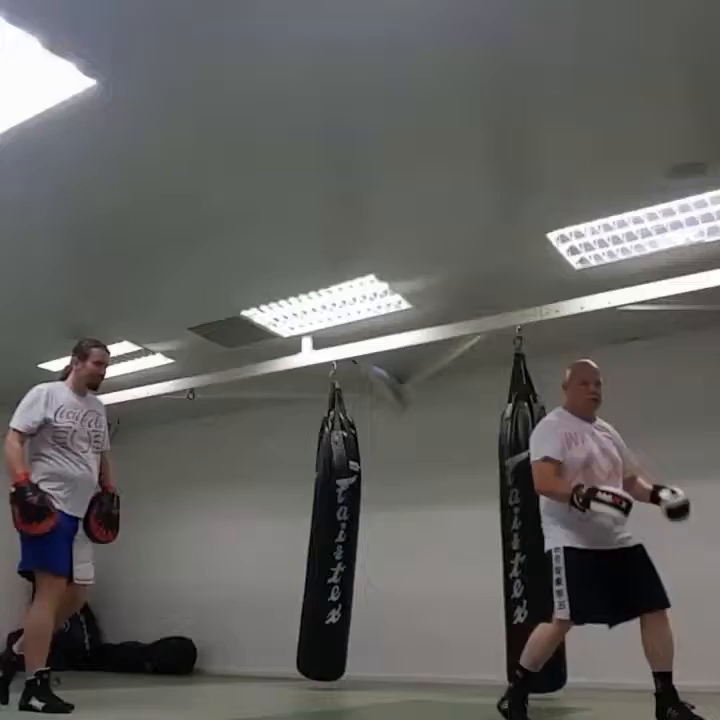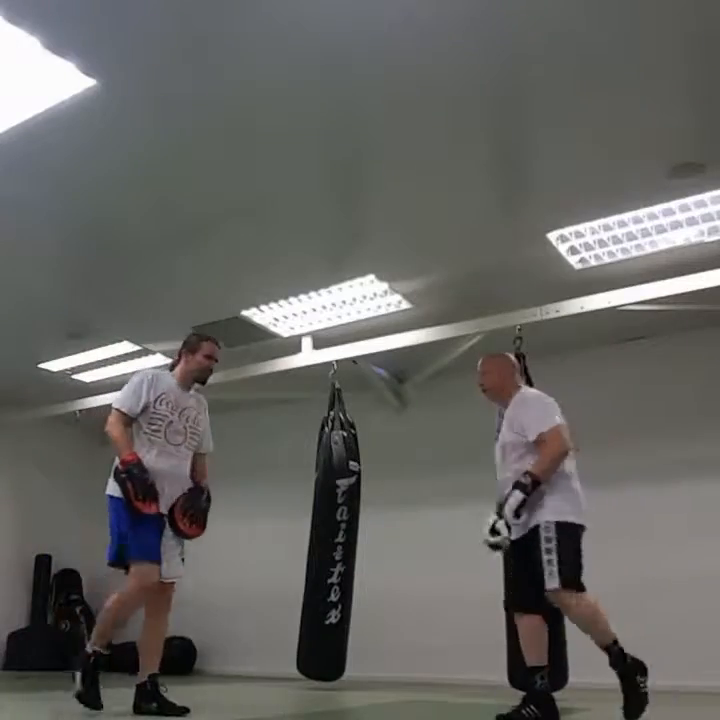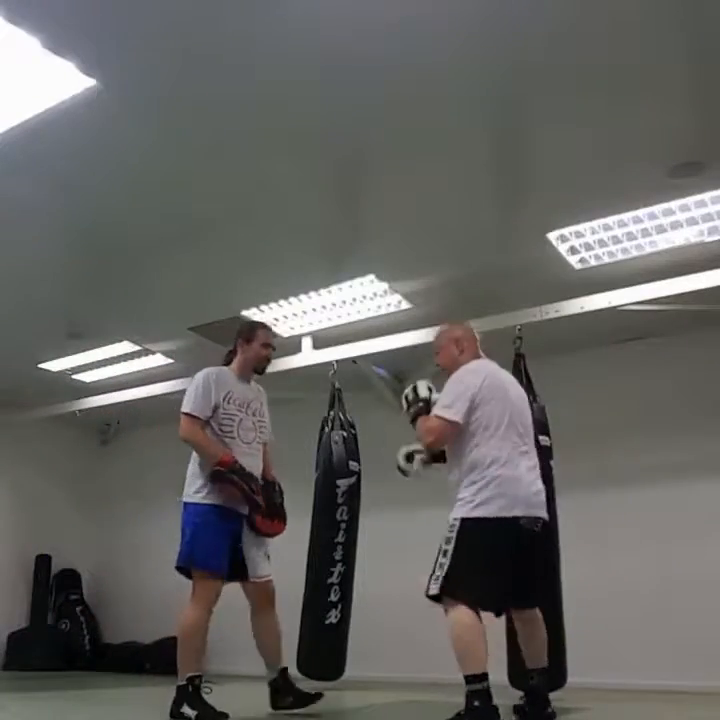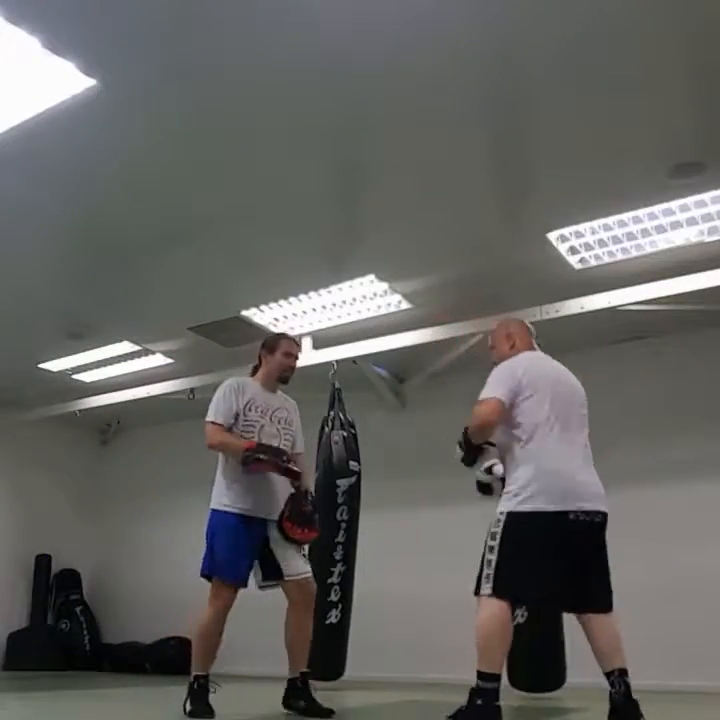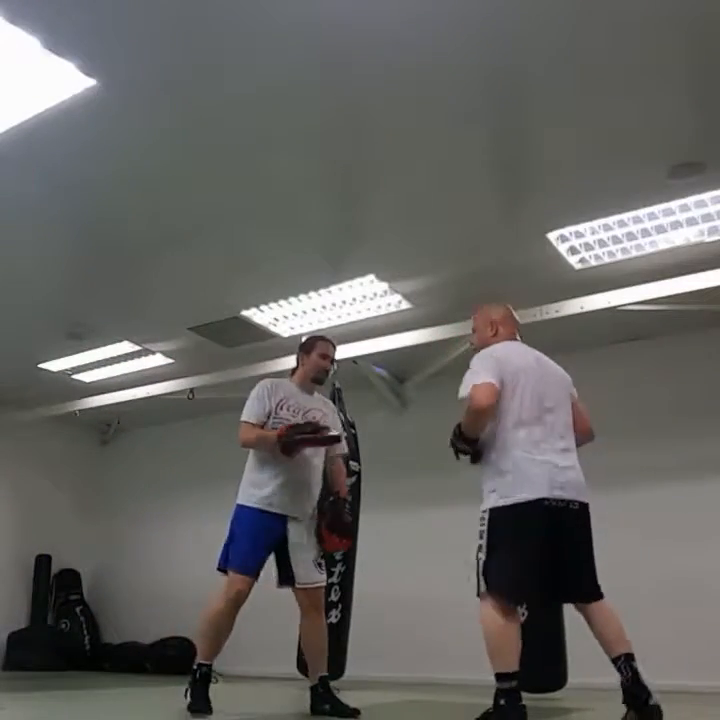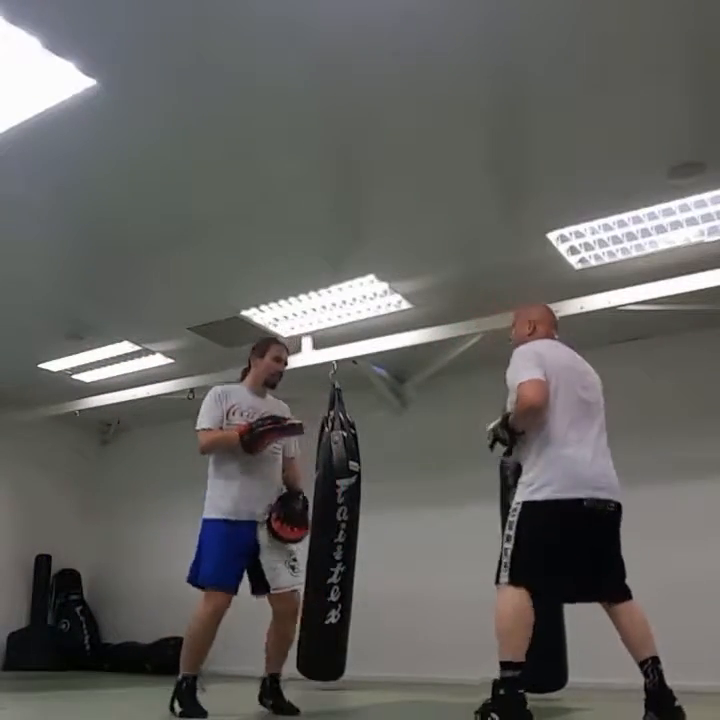
dt=0.7s
person 1, frame 1
left shoulder: (607, 431)
right shoulder: (551, 427)
left elbow: (630, 479)
right elbow: (545, 482)
left wrist: (658, 493)
right wrist: (593, 496)
left hip: (621, 541)
right hip: (573, 542)
left knee: (655, 612)
right knee: (562, 620)
right ankle: (517, 689)
person 1, frame 2
left shoulder: (529, 402)
right shoulder: (512, 414)
left elbow: (559, 445)
left wrist: (524, 486)
right wrist: (501, 517)
left hip: (553, 514)
right hip: (527, 523)
left knee: (560, 591)
right knee: (524, 609)
left ankle: (624, 665)
person 1, frame 3
left shoulder: (468, 377)
right shoulder: (509, 382)
left elbow: (433, 436)
left wrist: (418, 407)
right wrist: (432, 454)
left hip: (487, 507)
right hip: (528, 507)
left knee: (457, 599)
right knee: (523, 604)
person 1, frame 4
left shoulder: (511, 369)
right shoulder: (569, 378)
left elbow: (484, 418)
left wrist: (469, 440)
left hip: (533, 501)
right hip: (587, 503)
left knee: (494, 595)
right knee: (594, 605)
person 1, frame 5
left shoulder: (490, 358)
right shoulder: (553, 368)
left elbow: (480, 404)
right elbow: (585, 430)
left wrist: (464, 438)
left hip: (517, 494)
right hip: (568, 494)
left knee: (496, 597)
right knee: (588, 596)
person 1, frame 6
left shoulder: (529, 354)
right shoulder: (583, 366)
left elbow: (531, 401)
left wrist: (506, 427)
right wrist: (520, 434)
left hip: (551, 490)
right hip: (601, 491)
left knee: (513, 585)
right knee: (615, 593)
person 2, frame 1
left shoulder: (97, 408)
right shoulder: (45, 394)
left wrist: (109, 493)
left hip: (80, 511)
right hip: (47, 507)
left knee: (75, 595)
right knee: (51, 591)
right ankle: (36, 683)
person 2, frame 2
left shoulder: (199, 405)
right shoulder: (149, 381)
right elbow: (114, 424)
right wrist: (133, 466)
left hip: (168, 505)
right hip: (132, 496)
left knee: (163, 595)
right knee: (144, 582)
right ankle: (91, 657)
person 2, frame 3
left shoulder: (258, 395)
right shoulder: (211, 379)
right elbow: (188, 429)
left wrist: (272, 487)
right wrist: (229, 468)
left hip: (248, 507)
right hip: (210, 502)
left knee: (263, 594)
right knee: (206, 592)
left ankle: (280, 685)
person 2, frame 4
left shoulder: (289, 406)
right shoulder: (234, 388)
right elbow: (213, 437)
right wrist: (253, 449)
left hip: (279, 514)
right hip: (234, 509)
left knee: (304, 593)
right knee: (222, 596)
left ankle: (297, 688)
right ankle: (198, 688)
person 2, frame 5
left shoulder: (328, 410)
right shoulder: (269, 389)
left elbow: (336, 463)
right elbow: (246, 436)
left wrist: (342, 504)
right wrist: (285, 434)
left hip: (303, 516)
right hip: (258, 507)
left knee: (314, 600)
right knee: (236, 590)
right ankle: (200, 677)
person 2, frame 6
left shoulder: (280, 410)
right shoulder: (221, 395)
right elbow: (205, 442)
left wrist: (297, 496)
left hip: (269, 520)
right hip: (226, 517)
left knee: (289, 607)
right knee: (214, 605)
left ankle: (271, 685)
right ankle: (185, 688)
